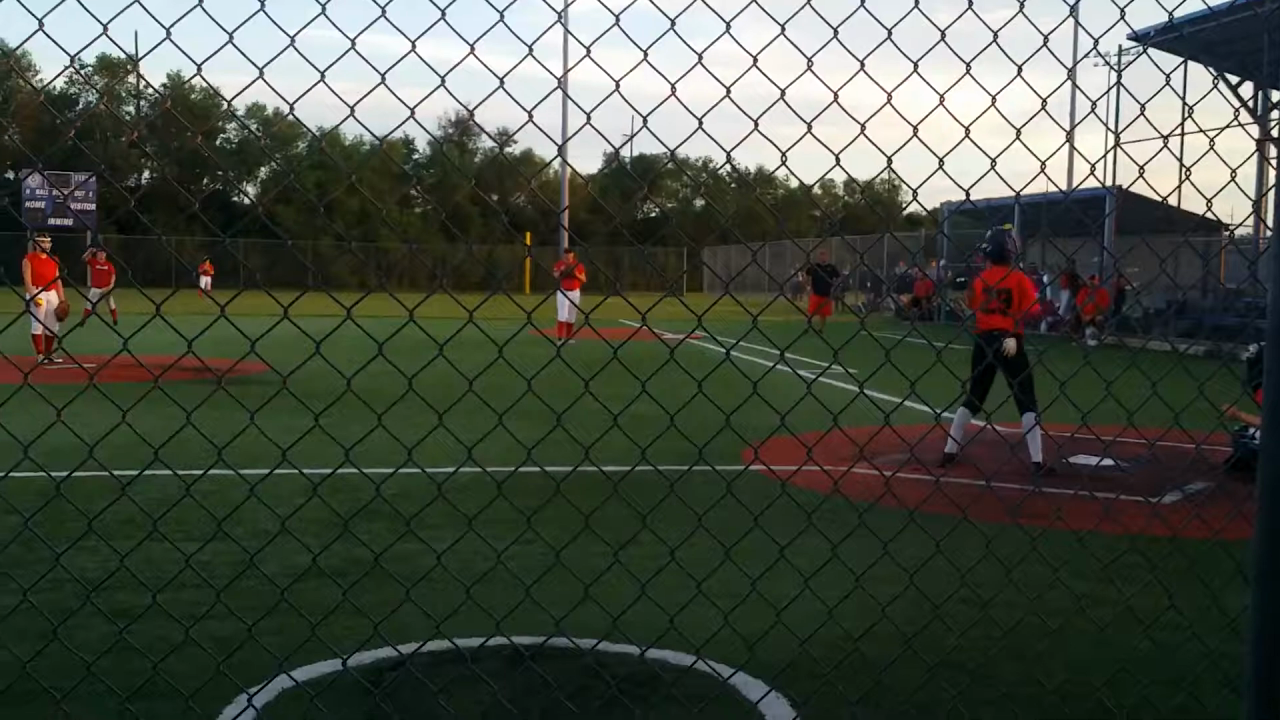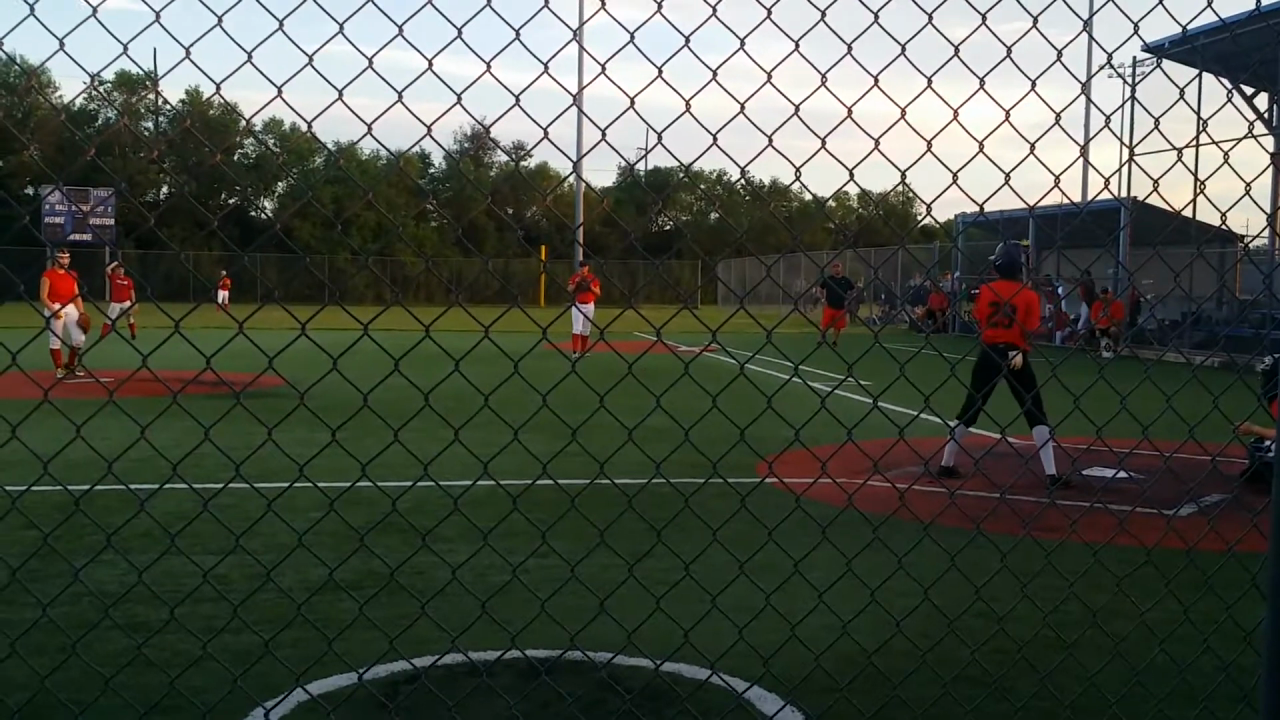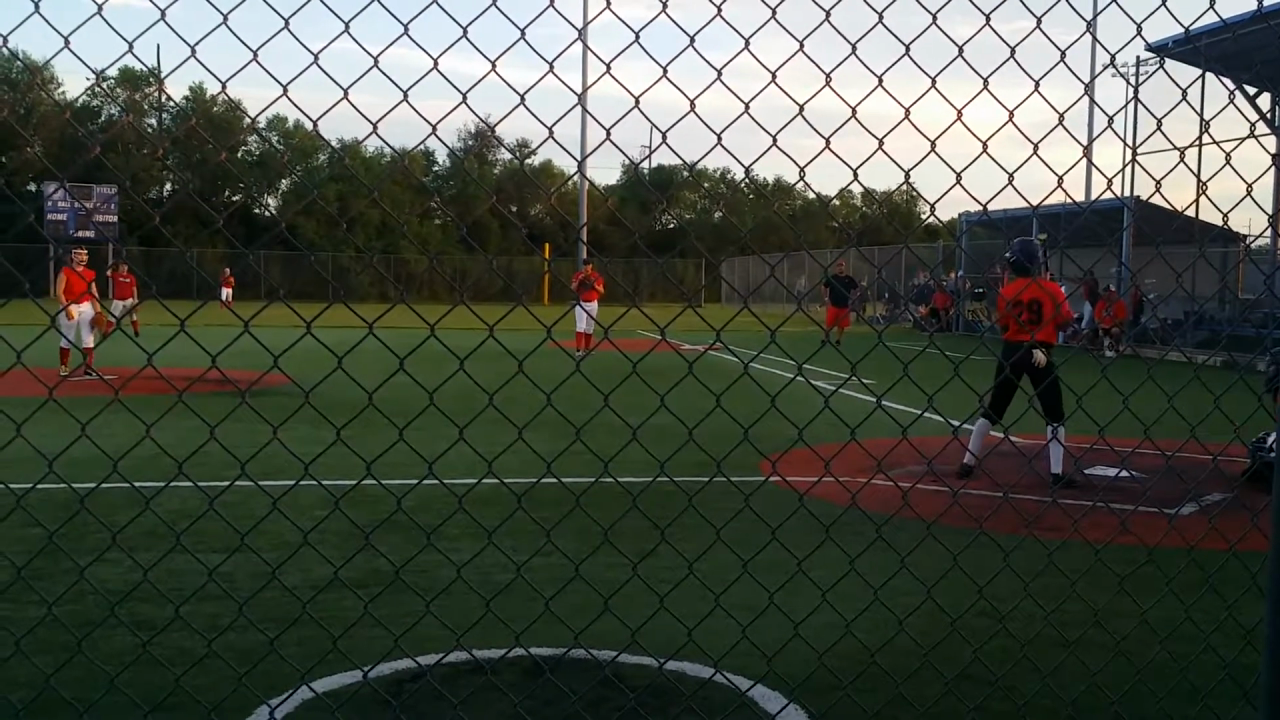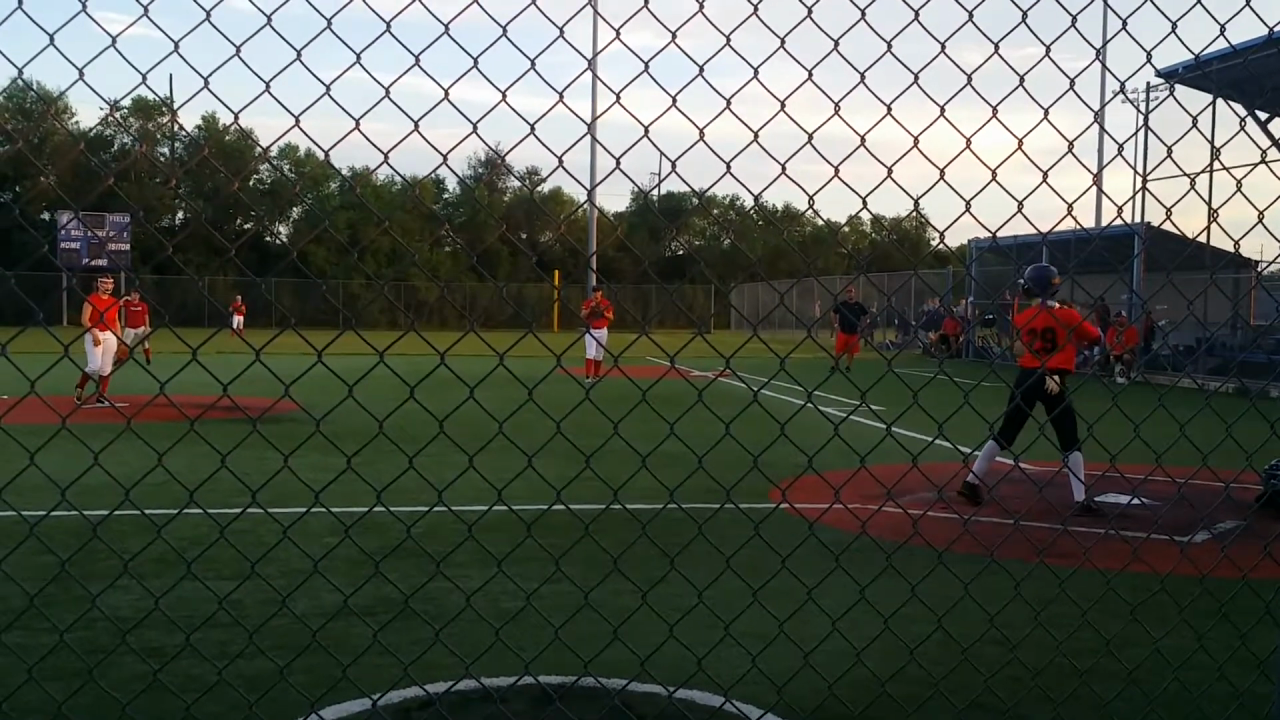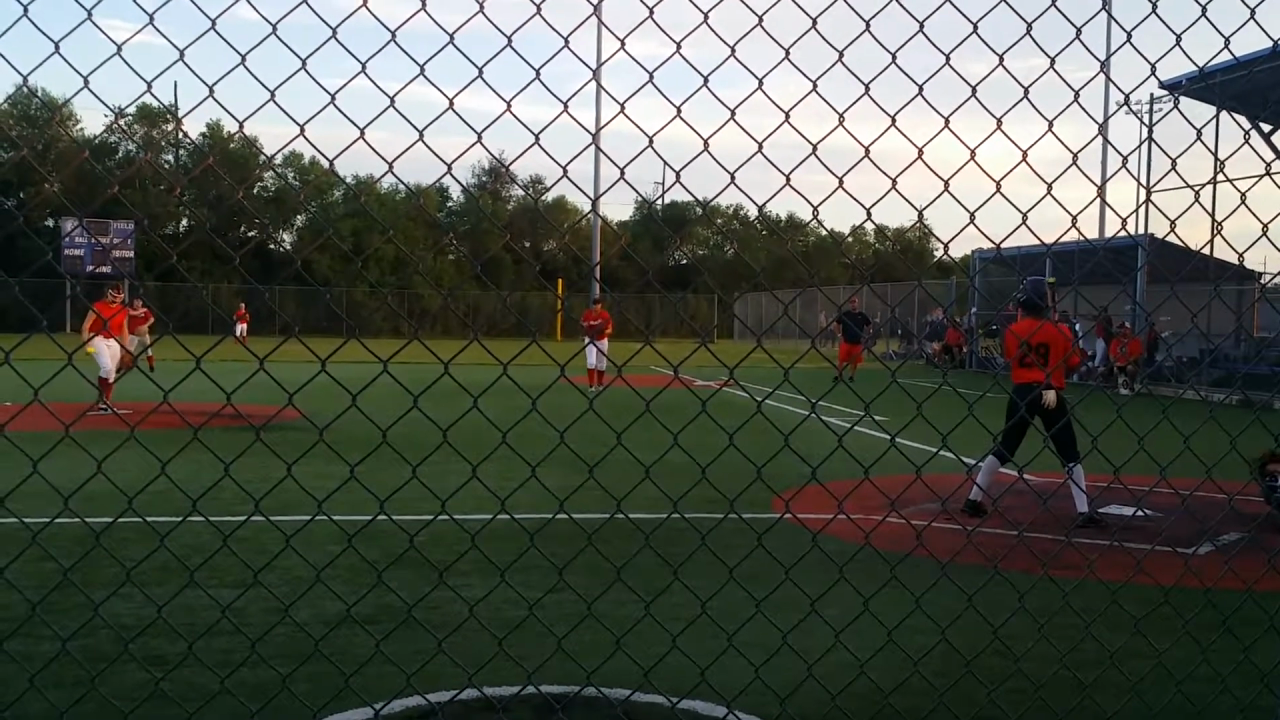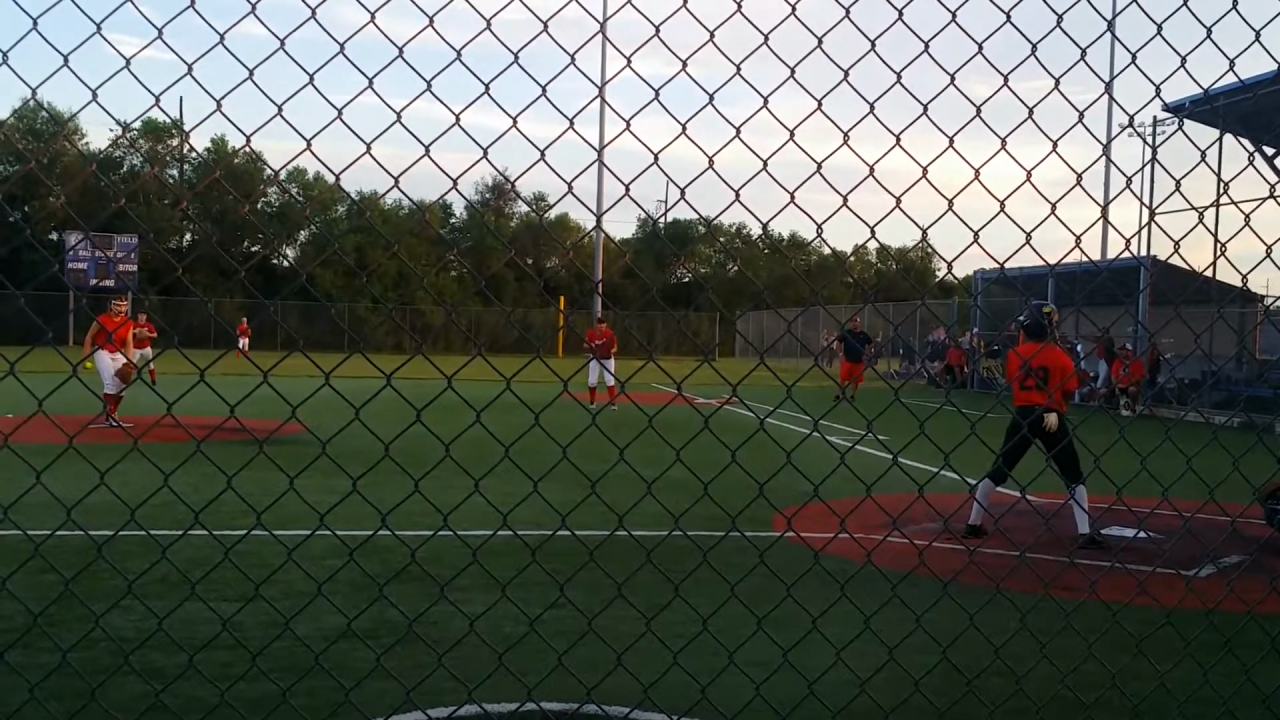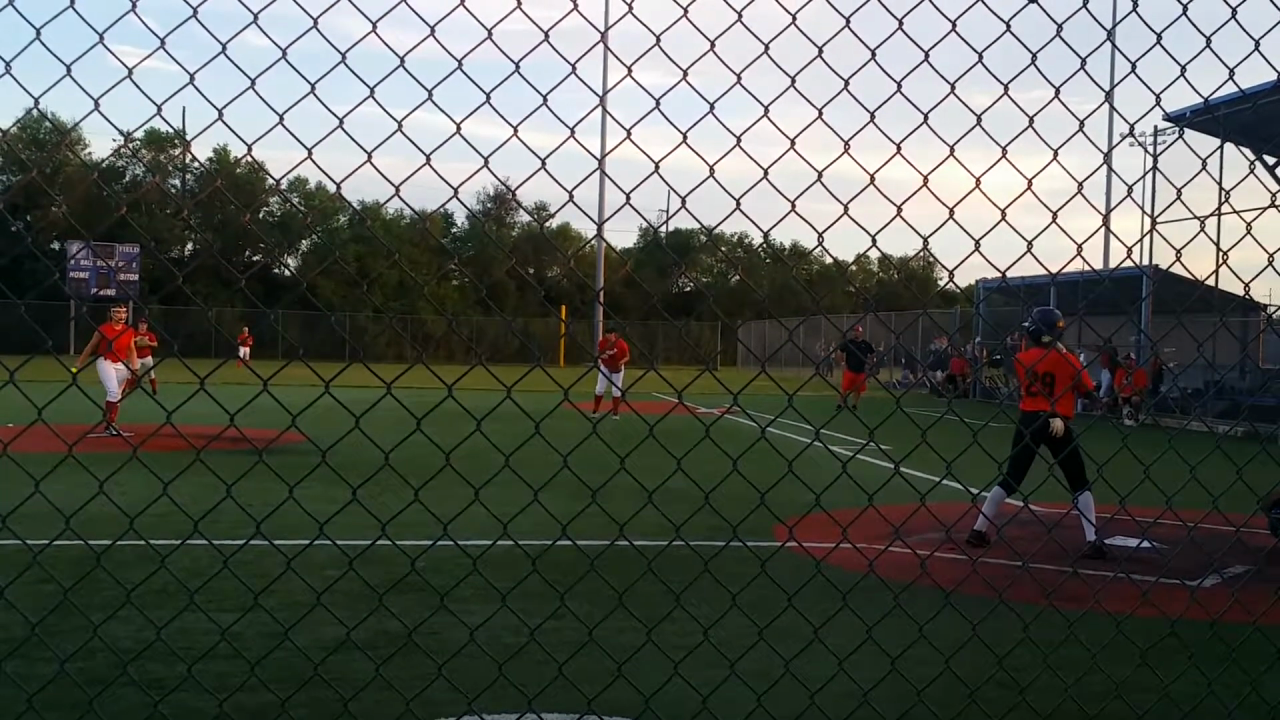
dt=0.7s
person 1, frame 1
left shoulder: (979, 280)
right shoulder: (1021, 279)
right elbow: (1029, 315)
left hip: (984, 341)
right hip: (1010, 342)
left knee: (973, 398)
right knee: (1026, 401)
left ankle: (950, 452)
right ankle: (1037, 462)
person 1, frame 2
left shoulder: (985, 291)
right shoulder: (1029, 296)
right elbow: (1030, 333)
left hip: (988, 354)
right hip: (1015, 356)
left knee: (969, 410)
right knee: (1036, 414)
left ankle: (946, 465)
right ankle: (1051, 474)
person 1, frame 3
left shoulder: (1005, 292)
right shoulder: (1051, 289)
left elbow: (1004, 327)
right elbow: (1064, 323)
left hip: (1011, 352)
right hip: (1040, 353)
left knee: (992, 410)
right knee: (1054, 415)
left ankle: (968, 464)
right ankle: (1057, 474)
person 1, frame 4
left shoulder: (1021, 318)
right shoulder: (1067, 316)
right elbow: (1096, 339)
left hip: (1025, 379)
right hip: (1053, 381)
left knee: (1004, 434)
right knee: (1070, 442)
left ankle: (971, 482)
right ankle: (1081, 500)
person 1, frame 5
left shoulder: (1012, 332)
right shoulder: (1060, 332)
right elbow: (1072, 366)
left hip: (1021, 393)
right hip: (1050, 395)
left knee: (1003, 449)
right knee: (1070, 455)
left ankle: (973, 500)
right ankle: (1084, 513)
person 1, frame 6
left shoulder: (1014, 354)
right shoulder: (1061, 356)
right elbow: (1068, 392)
left hip: (1022, 417)
right hip: (1051, 418)
left knee: (998, 471)
right knee: (1074, 476)
left ankle: (973, 524)
right ankle: (1085, 533)
person 1, frame 7
left shoulder: (1021, 359)
right shoulder: (1067, 360)
right elbow: (1088, 392)
left hip: (1028, 423)
right hip: (1057, 425)
left knee: (1010, 480)
right knee: (1080, 484)
left ankle: (978, 531)
right ankle: (1092, 542)
